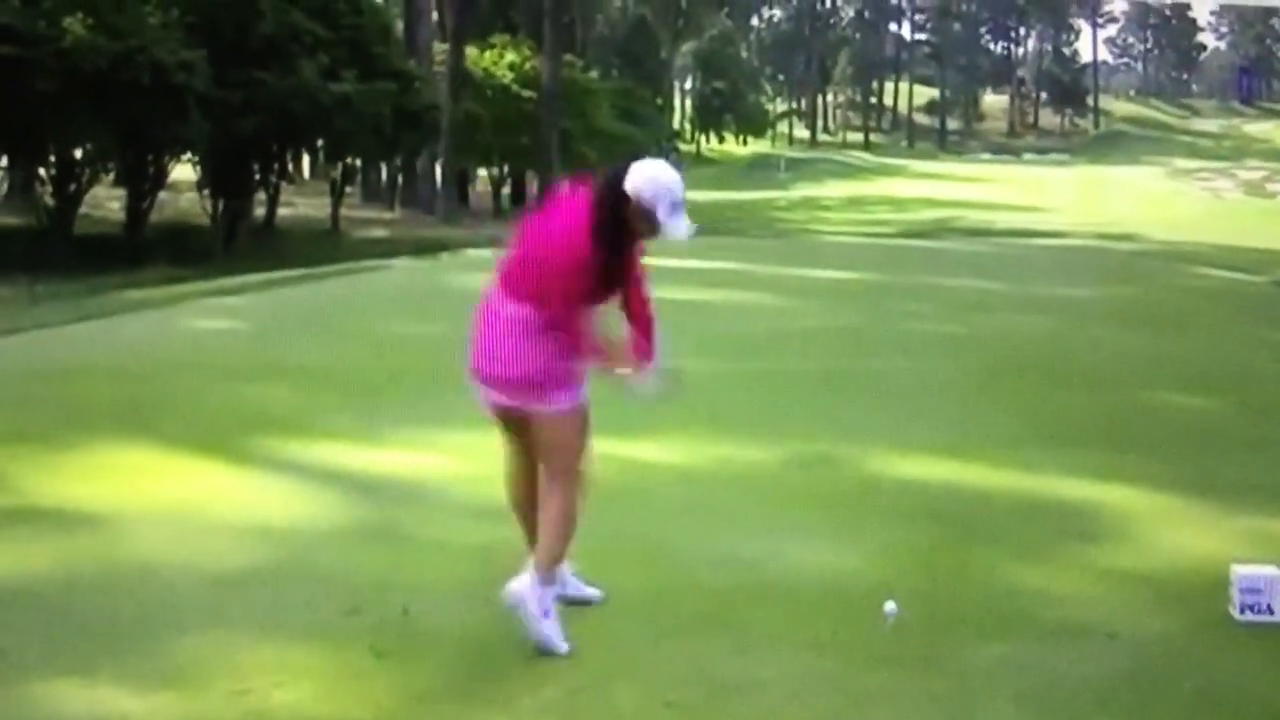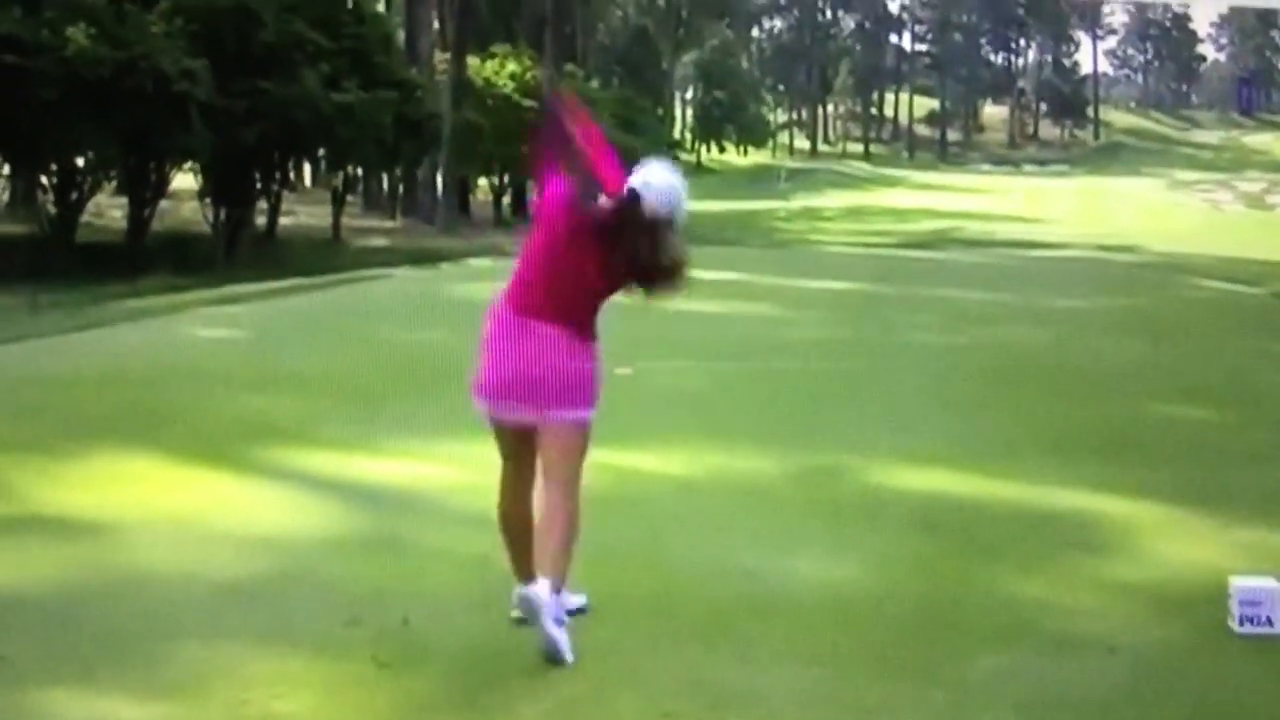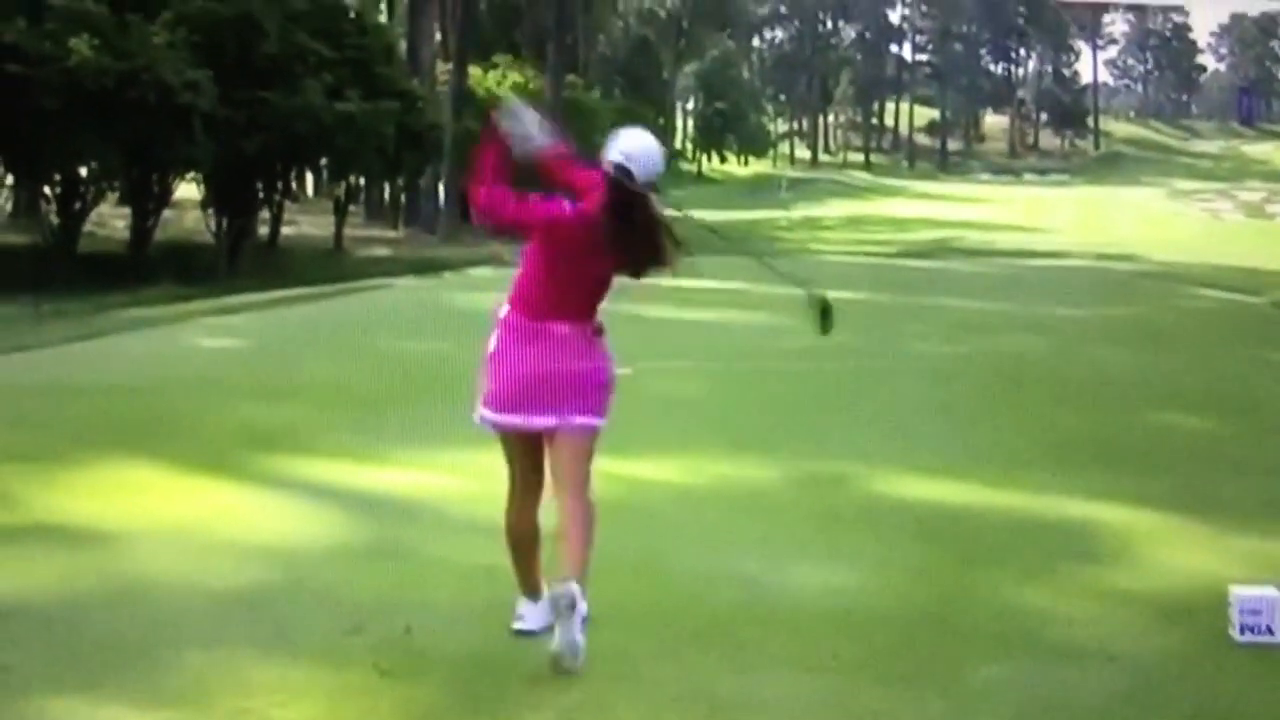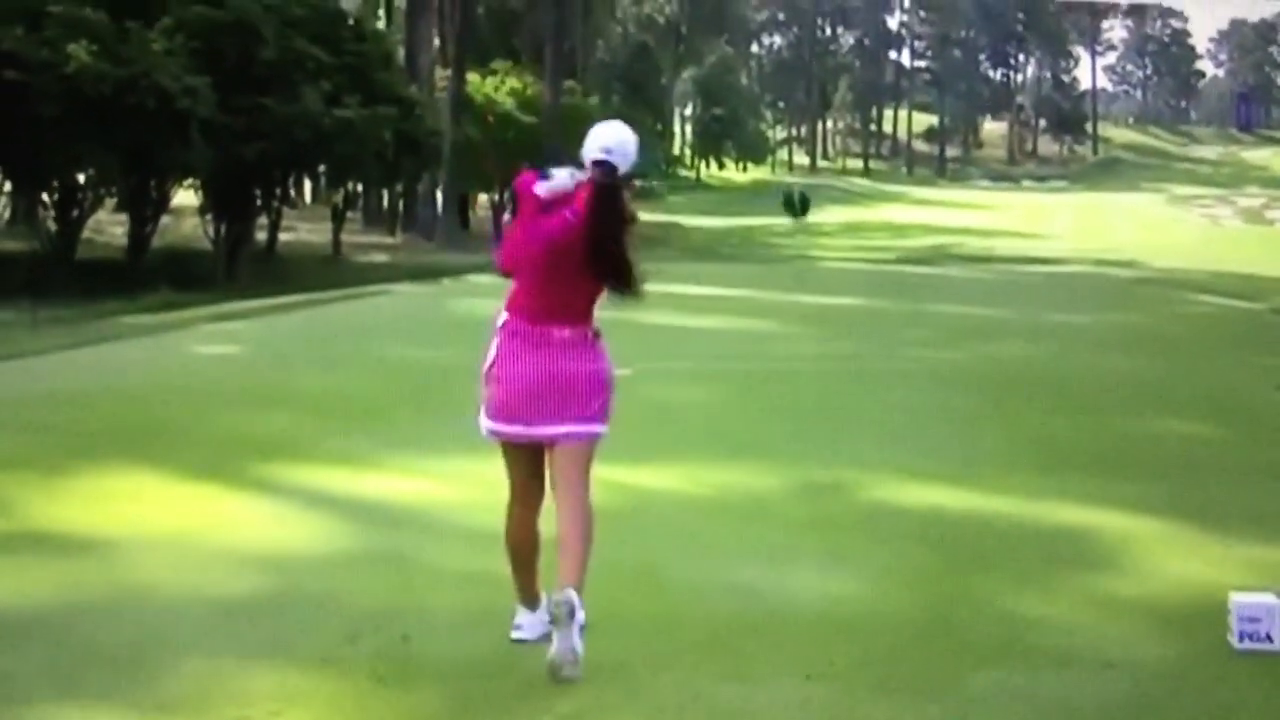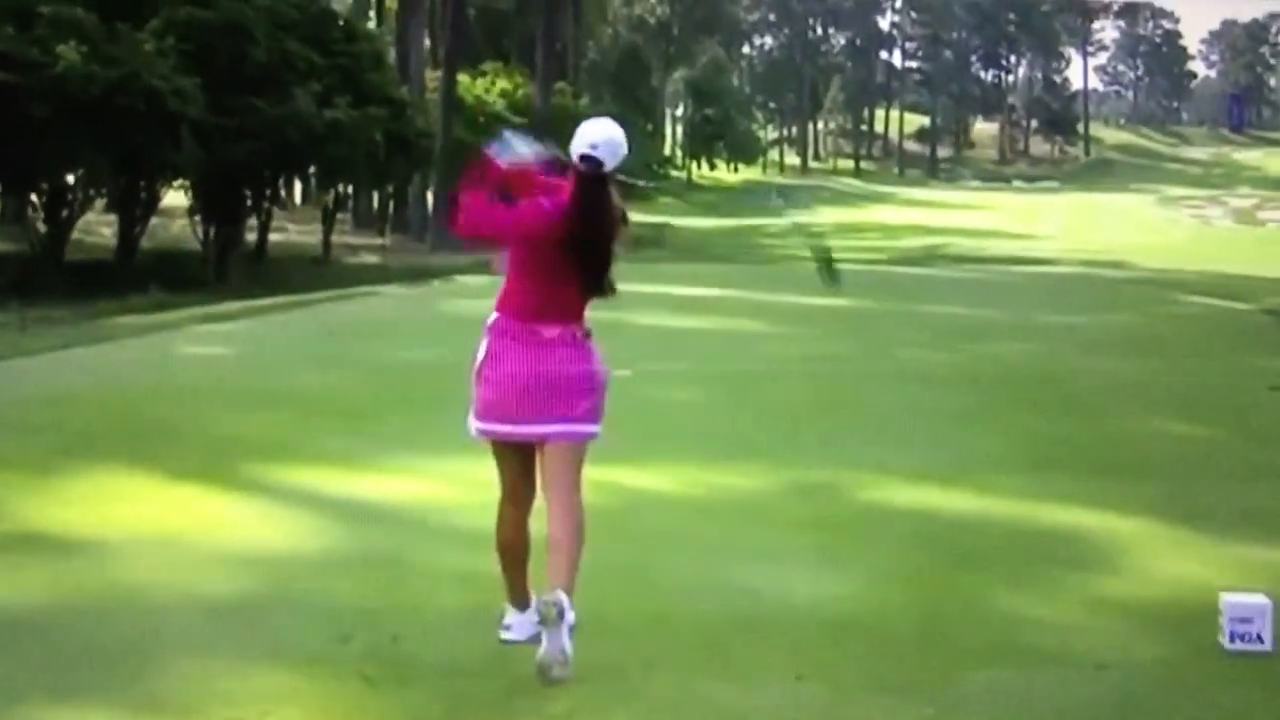
dt=0.2s
person 1, frame 1
left shoulder: (581, 197)
right shoulder: (581, 240)
left elbow: (634, 294)
right elbow: (565, 322)
left wrist: (641, 350)
right wrist: (619, 357)
left hip: (497, 335)
right hip: (535, 348)
left knee: (528, 460)
right knee: (562, 477)
left ankle: (547, 572)
right ankle: (538, 581)
person 1, frame 2
left shoulder: (564, 210)
right shoulder: (633, 257)
left wrist: (567, 113)
left hip: (508, 349)
right hip: (564, 362)
left knee: (516, 477)
right knee: (561, 485)
left ankle: (530, 588)
right ankle: (548, 594)
person 1, frame 3
left shoulder: (567, 218)
right shoulder: (631, 227)
left elbow: (484, 202)
right elbow: (578, 176)
left wrist: (501, 139)
right wrist: (540, 145)
left hip: (518, 351)
right hip: (579, 359)
left knee: (524, 488)
right knee: (572, 490)
left ankle: (530, 603)
right ankle: (569, 593)
person 1, frame 4
left shoulder: (569, 221)
right shoulder: (611, 216)
left elbow: (512, 262)
right elbow: (531, 186)
left wrist: (537, 196)
right wrist: (545, 190)
left hip: (520, 355)
right hip: (579, 362)
left knee: (524, 495)
right knee: (572, 492)
left ankle: (530, 611)
right ankle: (568, 600)
person 1, frame 5
left shoulder: (552, 212)
right shoulder: (602, 213)
left elbow: (470, 222)
left wrist: (497, 165)
right wrist: (519, 168)
left hip: (511, 354)
right hip: (570, 360)
left knee: (515, 496)
right knee: (564, 493)
left ankle: (519, 612)
right ankle: (559, 600)
